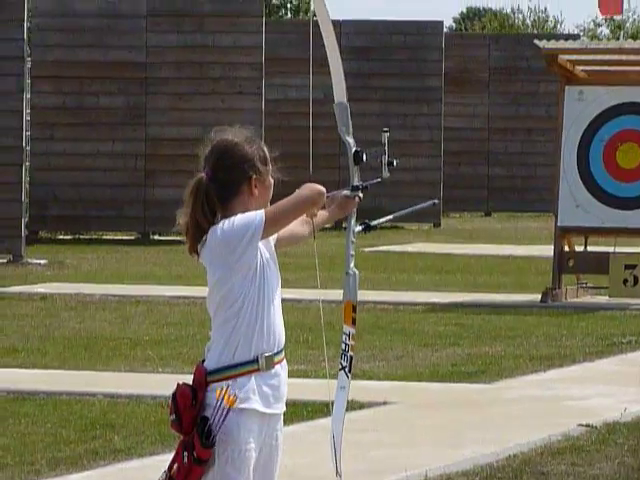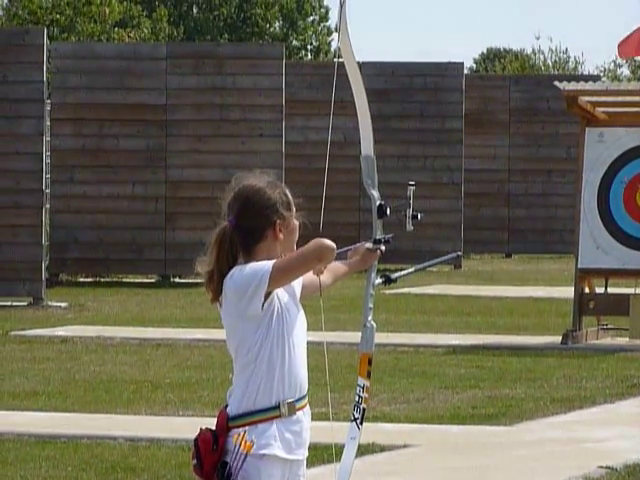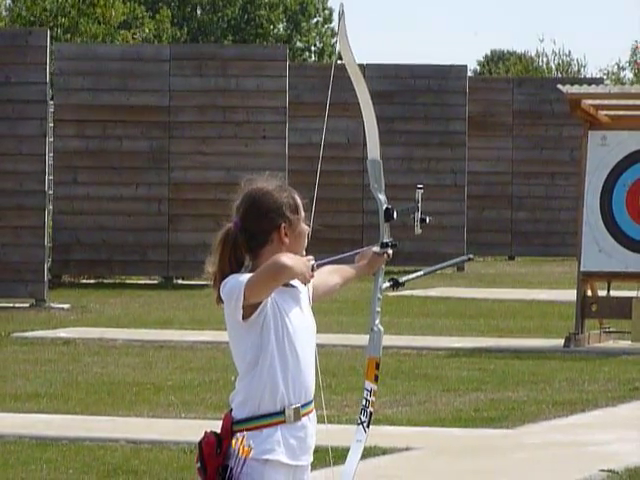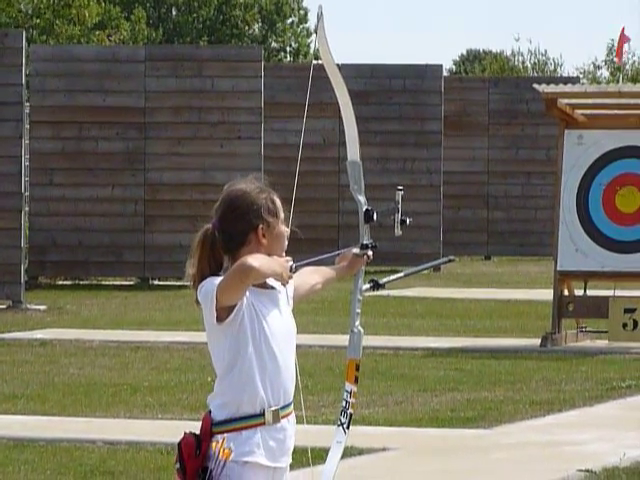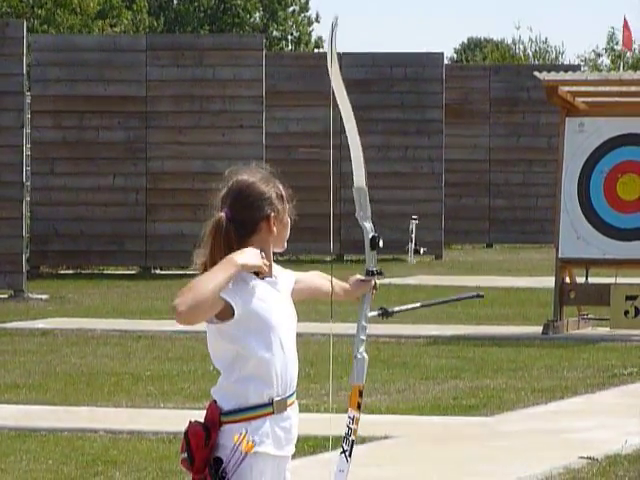
dt=1s
person 1, frame 1
left shoulder: (253, 234)
right shoulder: (229, 235)
left elbow: (299, 227)
right elbow: (313, 195)
left wrist: (332, 213)
right wrist: (317, 204)
left hip: (266, 384)
right hip: (236, 391)
person 1, frame 2
left shoulder: (282, 280)
right shoulder: (244, 281)
left elbow: (320, 274)
right elbow: (323, 249)
left wrist: (355, 263)
right wrist: (317, 259)
left hip: (290, 432)
right hip: (258, 440)
person 1, frame 3
left shoulder: (296, 285)
right shoulder: (239, 289)
left elbow: (330, 277)
right elbow: (280, 266)
left wrist: (363, 266)
right wrist: (297, 266)
left hip: (296, 440)
right hip: (262, 448)
person 1, frame 4
left shoulder: (277, 287)
right shoulder: (217, 293)
left elbow: (310, 278)
right elbow: (247, 269)
left wrist: (342, 268)
right wrist: (273, 266)
left hip: (276, 440)
right hip: (241, 448)
person 1, frame 5
left shoulder: (277, 278)
right shoulder: (230, 288)
left elbow: (311, 282)
right elbow: (184, 309)
left wrist: (347, 289)
right wrist: (231, 262)
left hip: (278, 429)
right hip: (246, 435)
